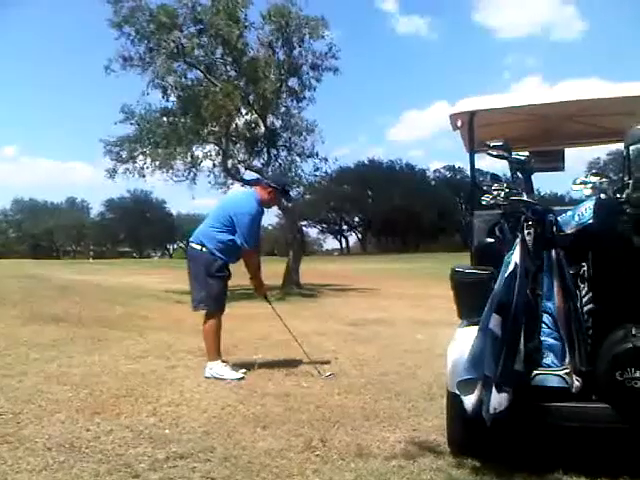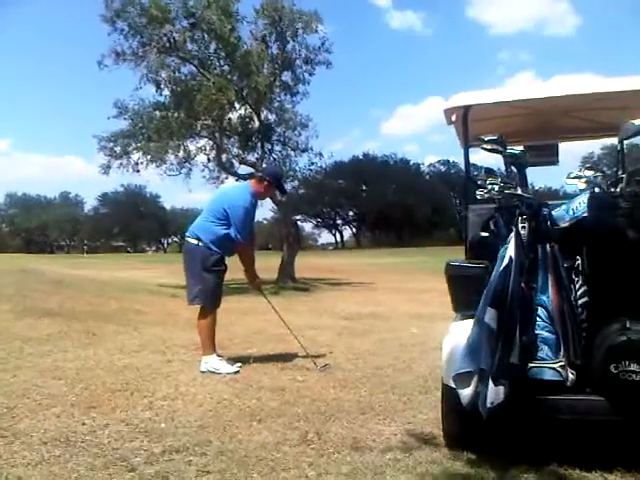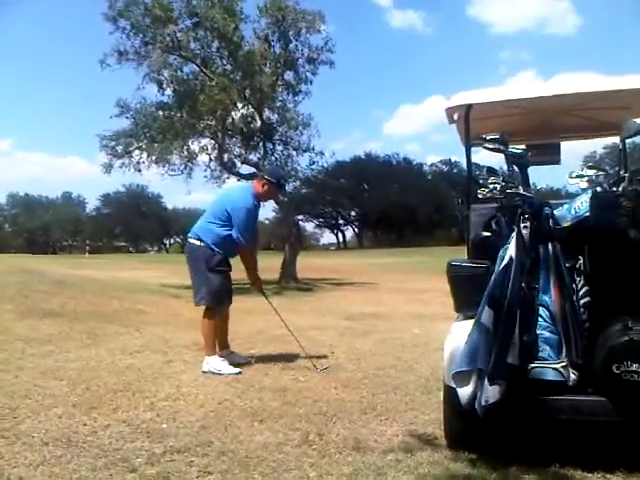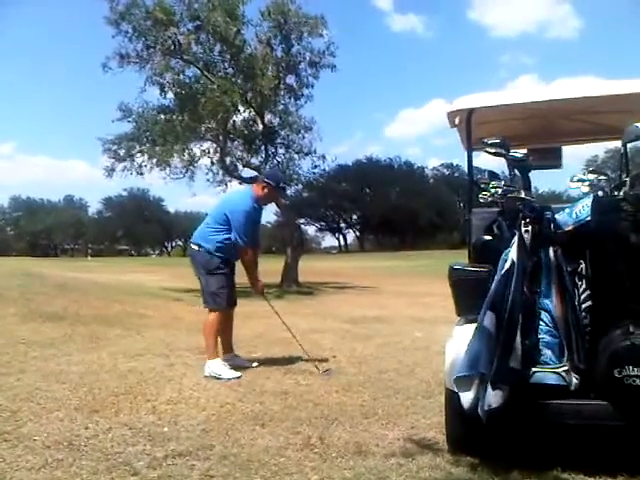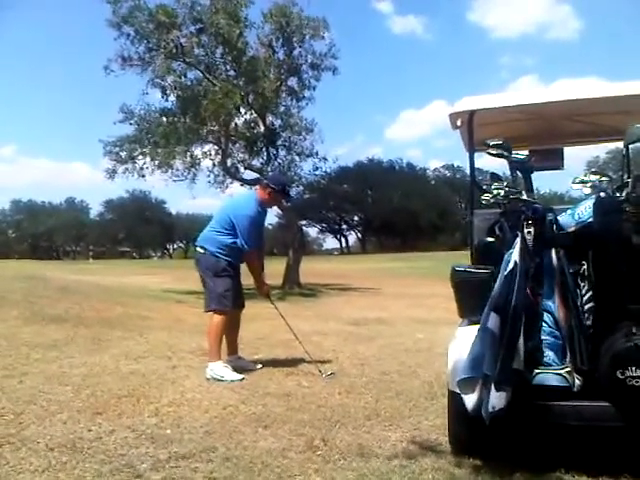
dt=1s
person 1, frame 1
left shoulder: (248, 197)
right shoulder: (248, 207)
left elbow: (252, 246)
right elbow: (248, 250)
left wrist: (256, 277)
right wrist: (258, 281)
left hip: (211, 254)
right hip: (206, 253)
left knee: (217, 310)
right knee: (213, 310)
left ankle: (217, 361)
right ankle: (213, 364)
person 1, frame 2
left shoulder: (245, 193)
right shoulder: (242, 200)
left elbow: (247, 239)
right elbow: (241, 242)
left wrist: (251, 270)
right wrist: (251, 274)
left hip: (208, 249)
right hip: (202, 249)
left knee: (212, 304)
right knee: (208, 304)
left ankle: (211, 354)
right ankle: (208, 358)
person 1, frame 3
left shoulder: (249, 196)
right shoulder: (244, 201)
left elbow: (251, 238)
right elbow: (243, 244)
left wrist: (253, 271)
right wrist: (254, 275)
left hip: (214, 250)
right hip: (204, 249)
left knee: (223, 303)
right knee: (213, 304)
left ankle: (224, 352)
right ankle: (211, 359)
person 1, frame 4
left shoulder: (254, 204)
right shoulder: (243, 204)
left elbow: (253, 243)
right elbow: (243, 248)
left wrist: (255, 274)
right wrist: (254, 279)
left hip: (220, 255)
right hip: (207, 253)
left knee: (227, 307)
right knee: (217, 306)
left ankle: (228, 356)
right ankle: (212, 362)
person 1, frame 5
left shoulder: (257, 206)
right shoulder: (248, 209)
left elbow: (258, 246)
right elbow: (249, 252)
left wrist: (261, 276)
right wrist: (260, 282)
left hip: (225, 258)
right hip: (213, 256)
left knee: (235, 308)
right knee: (221, 309)
left ankle: (233, 357)
right ankle: (214, 364)
